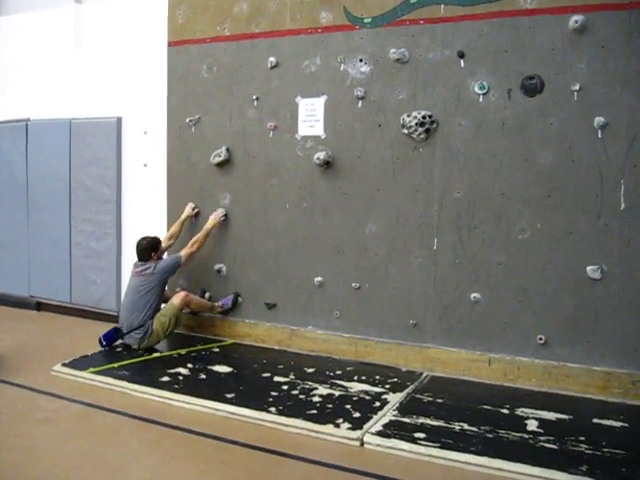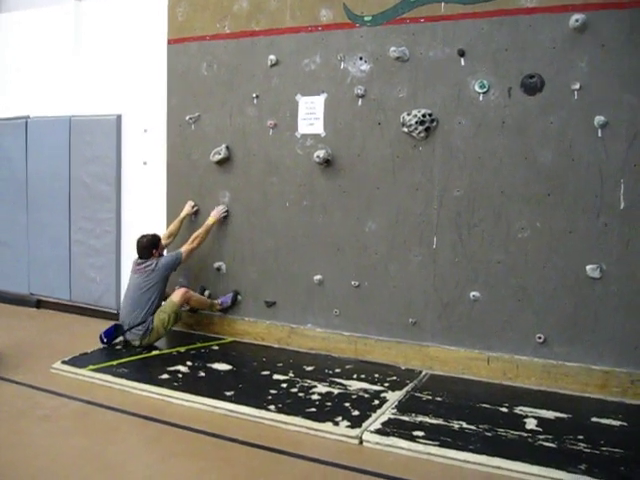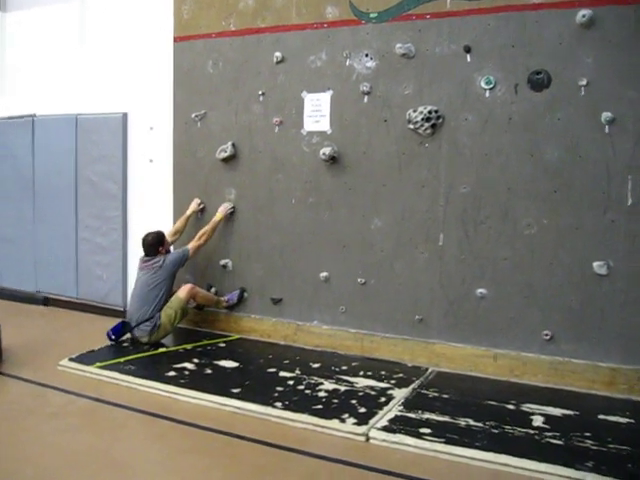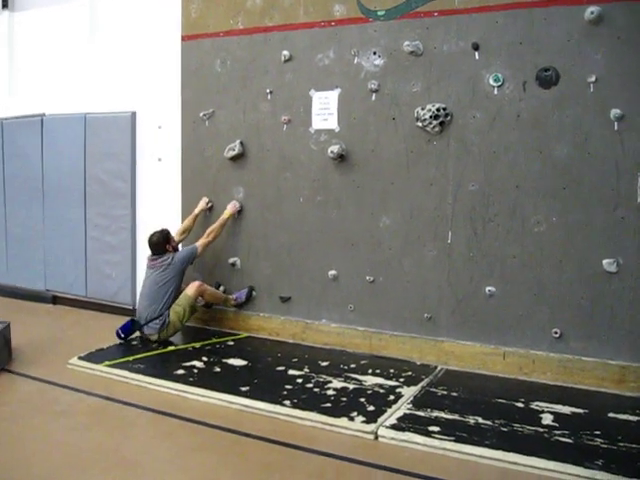
dt=0.1s
person 1, frame 1
left shoulder: (139, 266)
right shoulder: (158, 269)
left elbow: (169, 240)
right elbow: (192, 248)
left wrist: (185, 216)
right wrist: (210, 224)
left hip: (130, 333)
right hip: (140, 337)
right knee: (183, 296)
left ankle: (194, 304)
right ankle: (217, 308)
person 1, frame 2
left shoulder: (138, 263)
right shoulder: (159, 266)
left elbow: (168, 238)
right elbow: (192, 244)
left wrist: (184, 215)
right wrist: (212, 220)
left hip: (129, 331)
right hip: (141, 334)
right knee: (183, 292)
left ankle: (192, 302)
right ankle: (216, 306)
person 1, frame 3
left shoulder: (145, 261)
right shoulder: (167, 263)
left elbow: (174, 235)
right elbow: (199, 240)
left wrist: (190, 212)
right wrist: (219, 216)
left hip: (136, 328)
right hip: (149, 331)
right knee: (189, 289)
left ankle: (198, 300)
right ankle: (223, 303)
person 1, frame 4
left shoulder: (152, 260)
right shoulder: (175, 260)
left elbow: (181, 234)
right elbow: (208, 238)
left wrist: (198, 211)
right wrist: (227, 214)
left hip: (146, 326)
right hip: (158, 329)
right knee: (197, 286)
left ankle: (206, 298)
right ankle: (231, 301)
